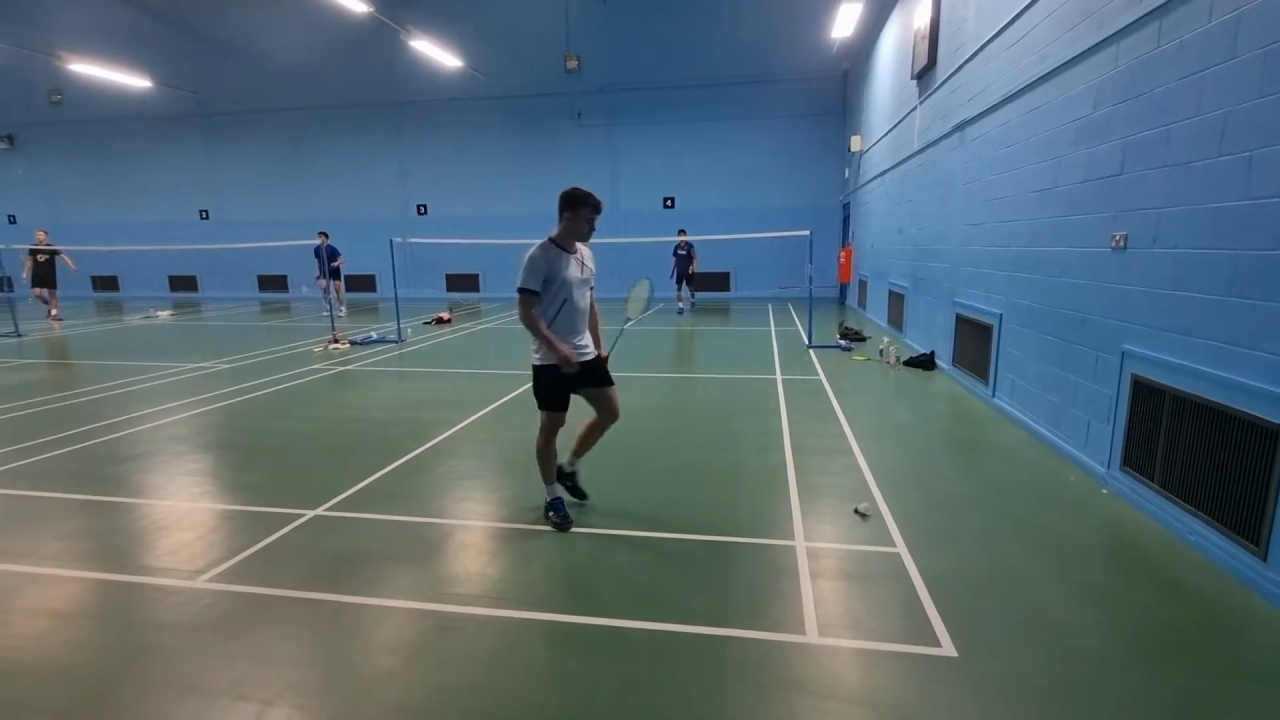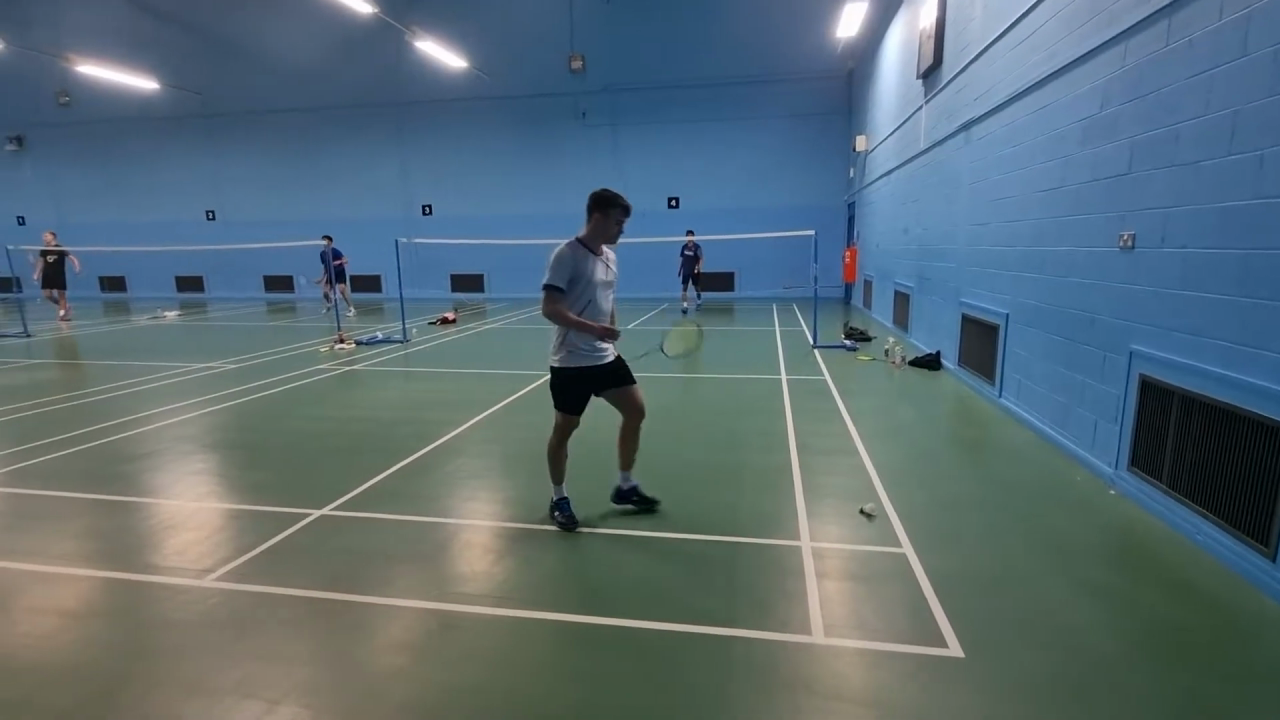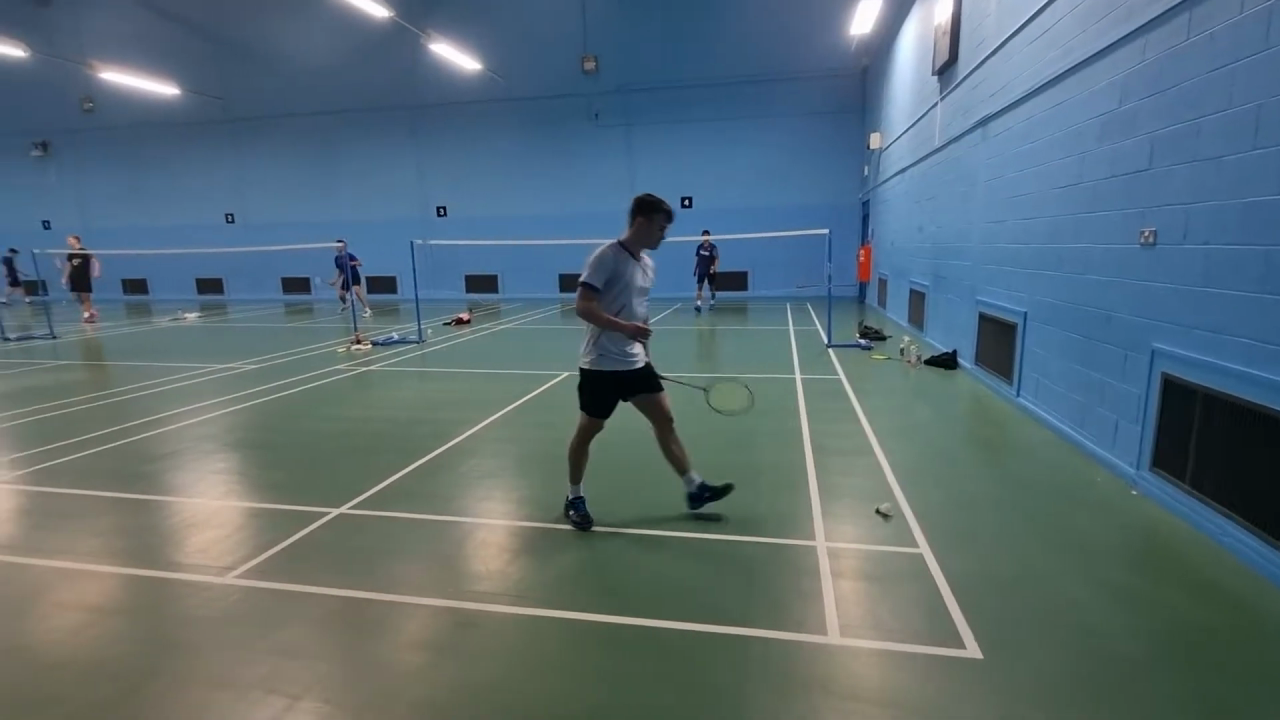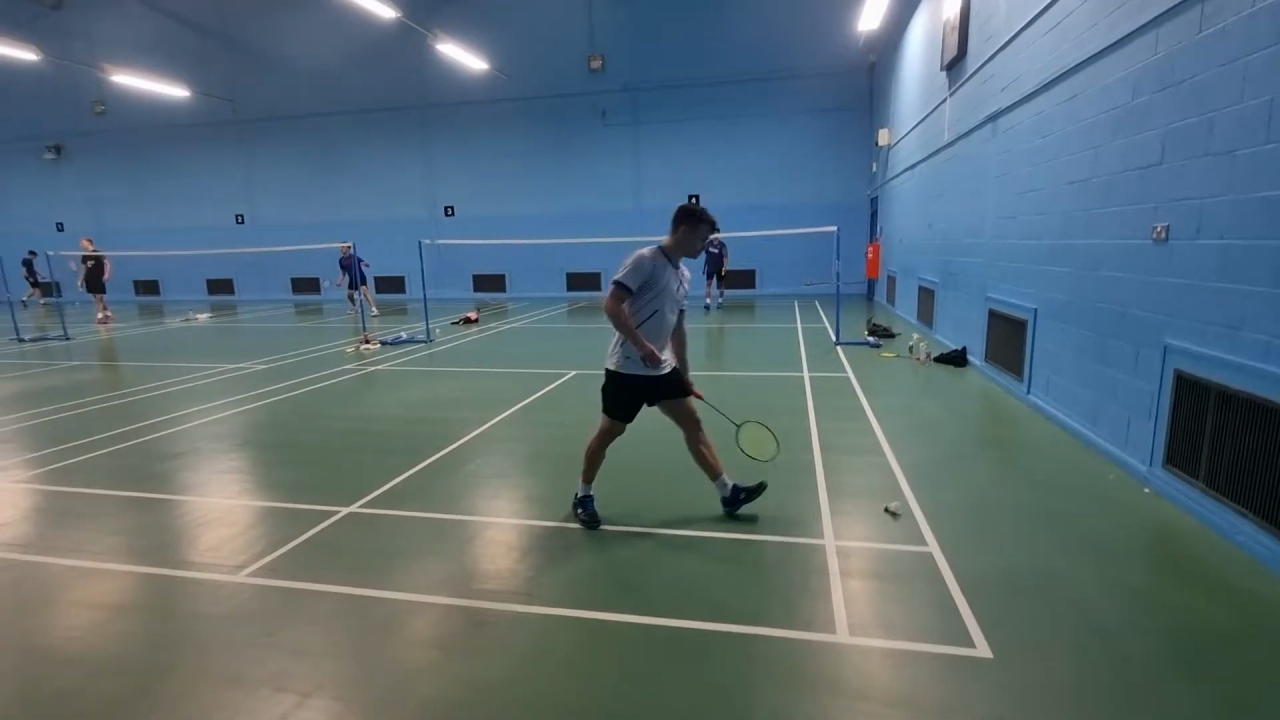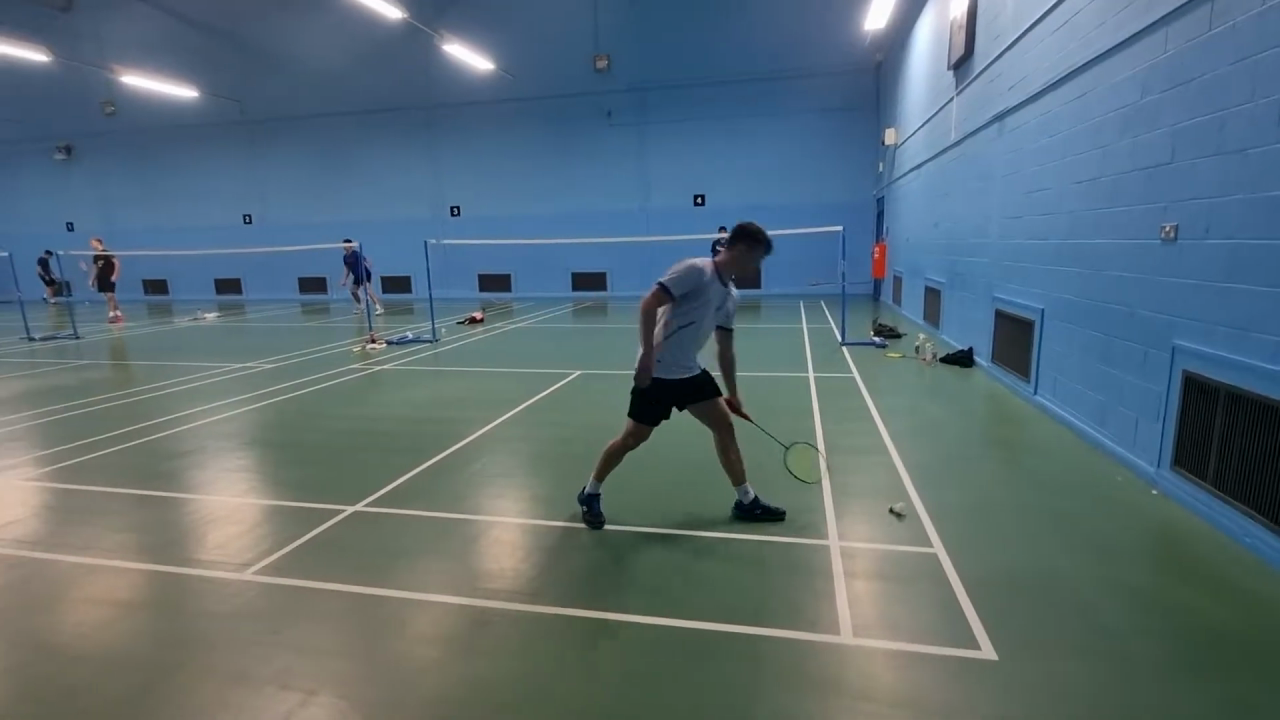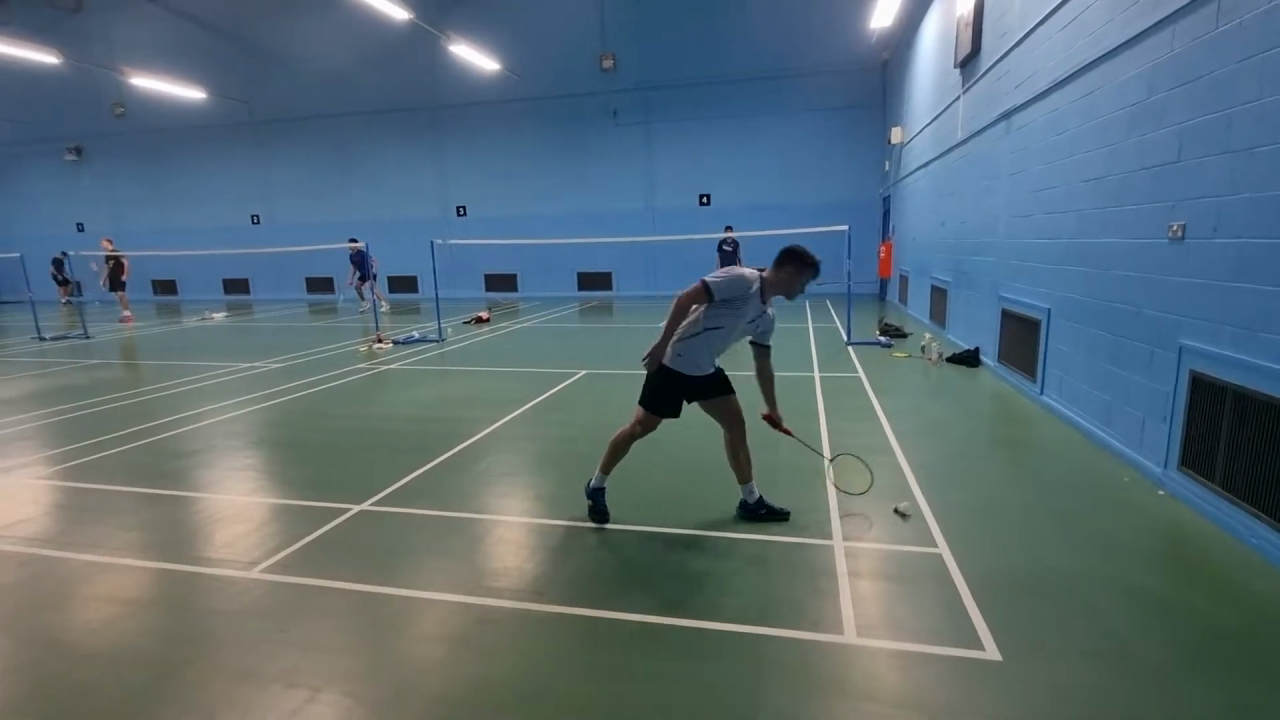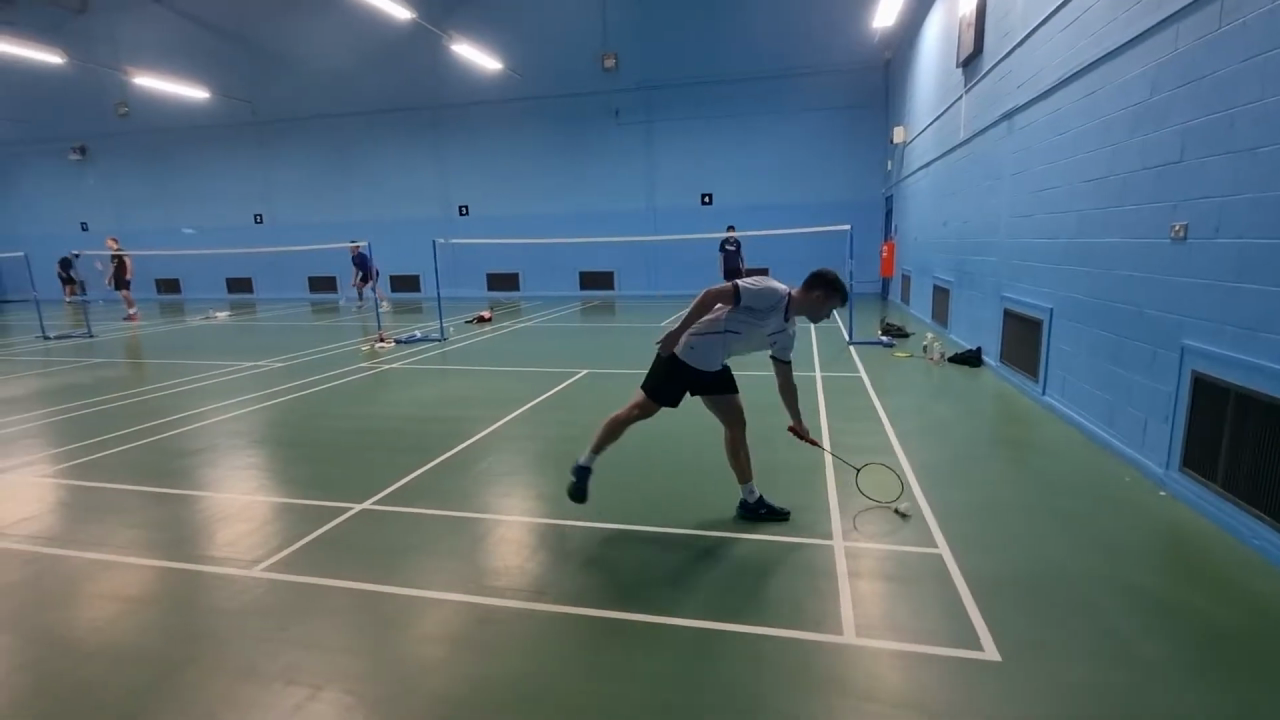
dt=0.1s
person 1, frame 1
left shoulder: (586, 255)
right shoulder: (540, 256)
right elbow: (526, 313)
left wrist: (598, 346)
right wrist: (557, 349)
left hip: (585, 354)
right hip: (551, 360)
left knee: (610, 412)
right knee: (550, 427)
left ankle: (569, 469)
right ankle: (553, 499)
person 1, frame 2
left shoulder: (609, 257)
right shoulder: (566, 255)
right elbow: (550, 309)
left wrist: (612, 337)
right wrist: (591, 329)
left hip: (605, 357)
right hip: (571, 362)
left knee: (635, 411)
right knee: (565, 429)
left ankle: (625, 486)
right ankle: (559, 499)
person 1, frame 3
left shoulder: (647, 264)
right shoulder: (606, 257)
right elbow: (582, 306)
left wrist: (640, 344)
right wrist: (624, 327)
left hip: (634, 363)
right hip: (601, 364)
left knee: (664, 419)
right knee: (589, 429)
left ankle: (696, 490)
right ankle: (574, 498)
person 1, frame 4
left shoulder: (683, 275)
right shoulder: (645, 260)
right elbow: (612, 306)
left wrist: (684, 374)
right wrist: (641, 345)
left hip: (663, 368)
right hip: (628, 368)
left knee: (693, 423)
right knee: (610, 432)
left ankle: (728, 492)
right ankle: (583, 496)
person 1, frame 5
left shoulder: (730, 295)
right shoulder: (696, 271)
left elbow: (725, 347)
right elbow: (648, 306)
left wrist: (732, 393)
right wrist: (648, 356)
left hip: (690, 372)
right hip: (657, 372)
left knee: (724, 426)
right knee: (634, 437)
left ankle: (746, 501)
right ankle: (591, 493)
person 1, frame 6
left shoulder: (765, 314)
right shoulder: (741, 280)
left elbow: (763, 364)
right elbow: (685, 298)
left wrist: (772, 408)
right wrist: (663, 343)
left hip: (706, 370)
right hip: (674, 362)
left knee: (735, 422)
right knee: (640, 427)
left ankle: (751, 501)
right ankle: (597, 486)
person 1, frame 7
left shoulder: (785, 331)
right shoulder: (773, 293)
left elbow: (785, 379)
right elbow: (713, 294)
left wrist: (797, 420)
right wrist: (679, 332)
left hip: (712, 364)
right hip: (685, 353)
left knee: (736, 423)
right knee: (638, 411)
left ankle: (750, 500)
right ankle: (585, 466)
